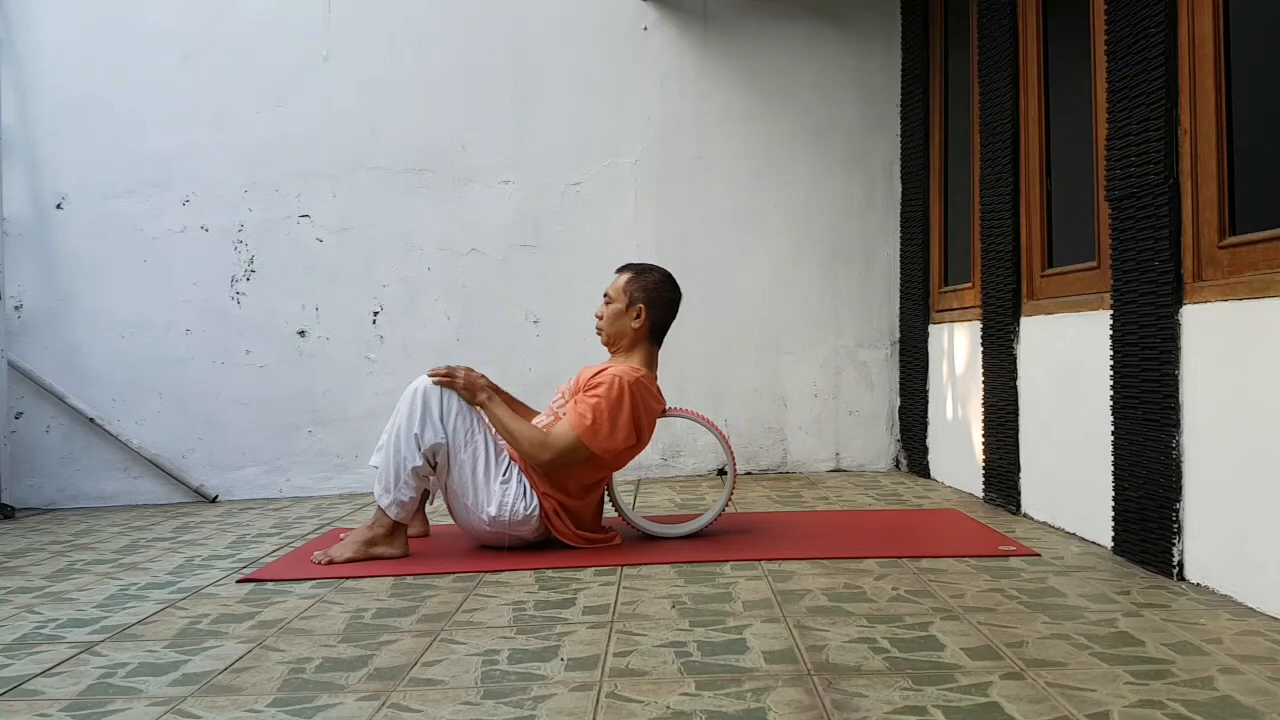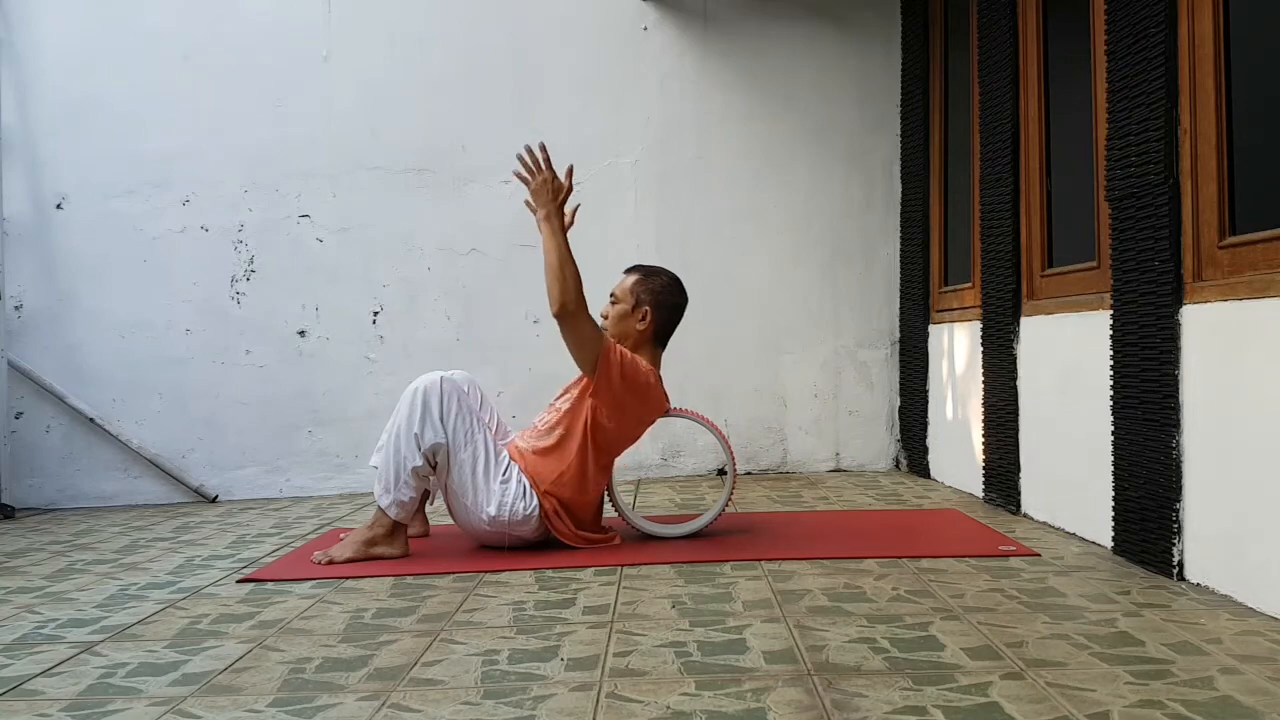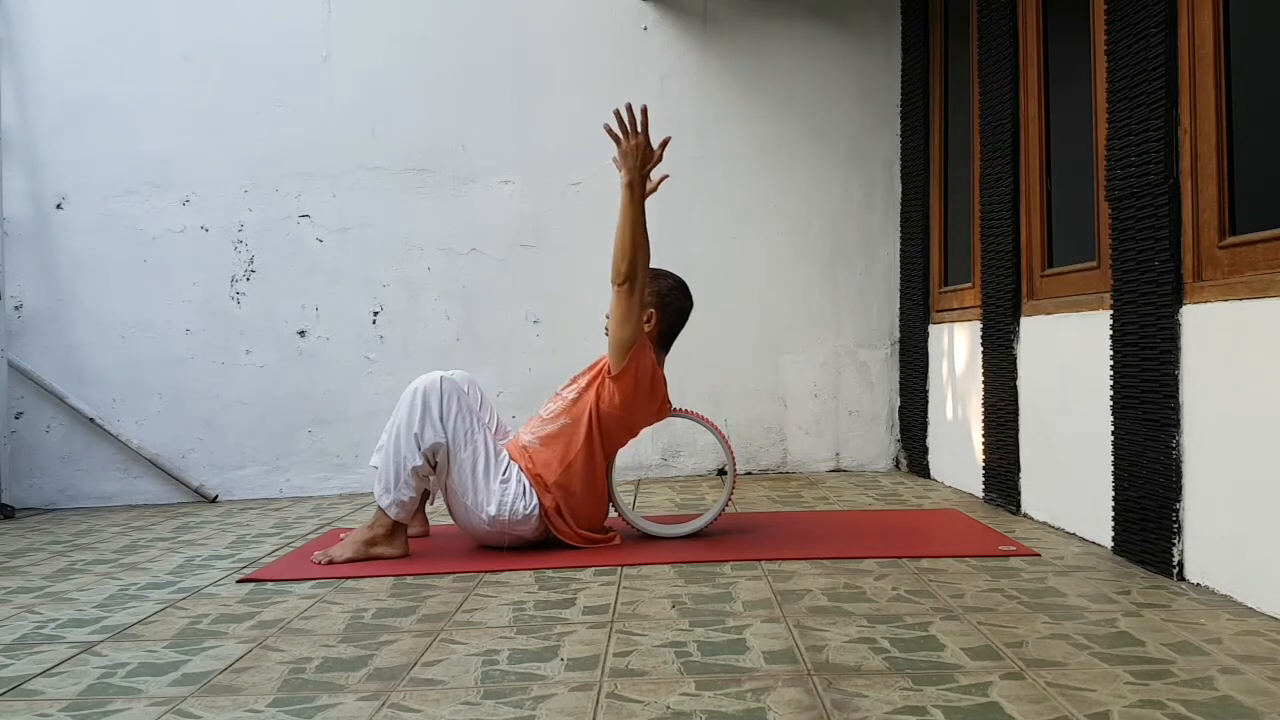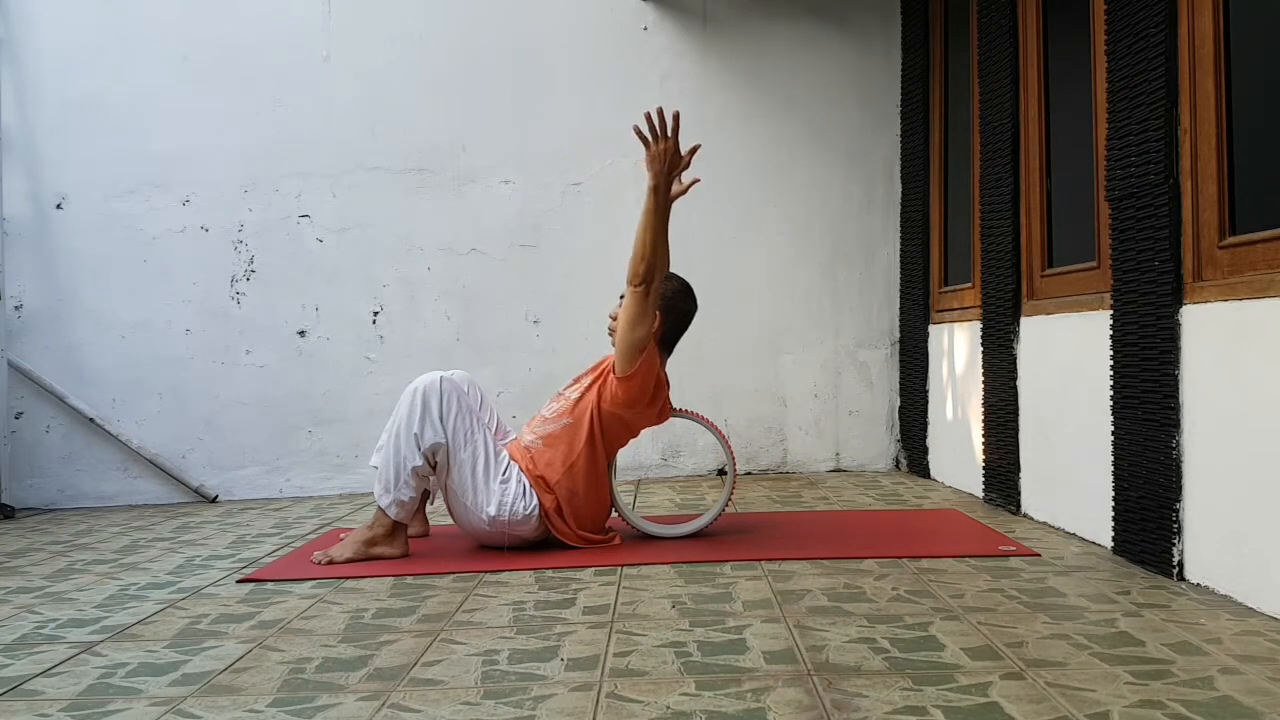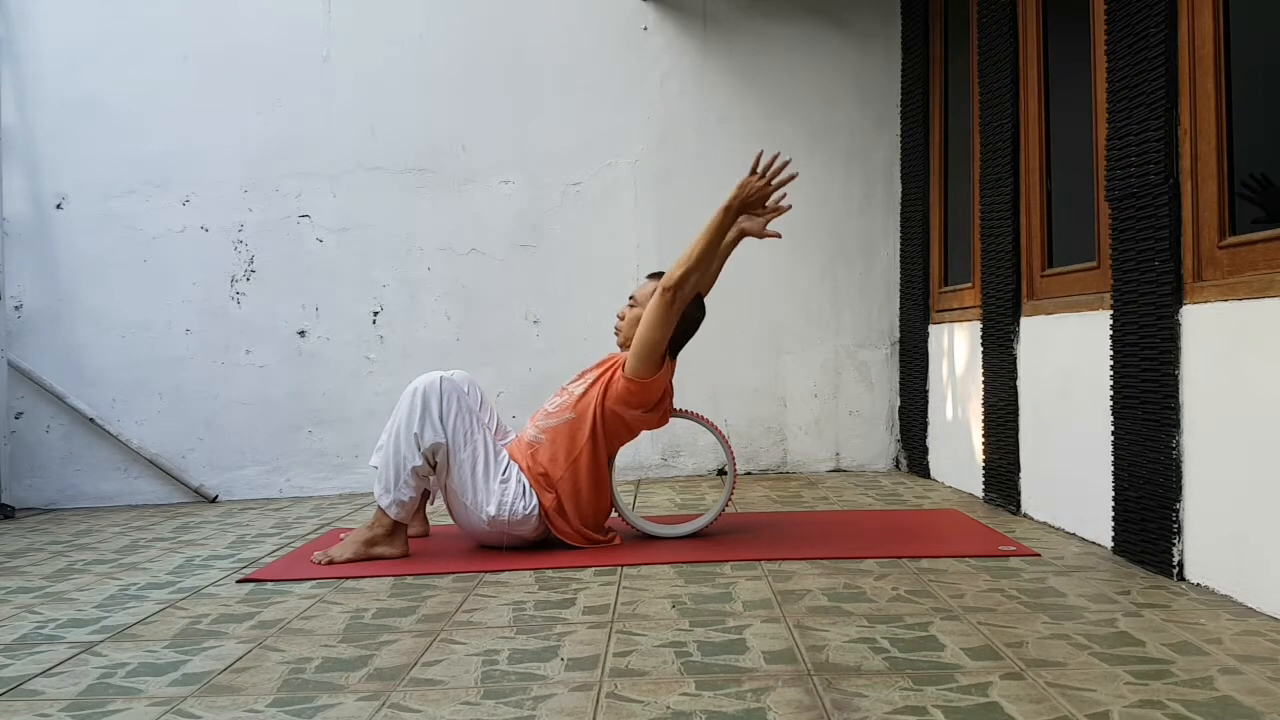
dt=1s
person 1, frame 1
left shoulder: (621, 385)
right shoulder: (625, 380)
left elbow: (545, 454)
left wrist: (485, 397)
right wrist: (487, 391)
left hip: (518, 508)
right hip: (519, 485)
left knee: (430, 393)
right knee: (450, 390)
left ankle: (385, 531)
right ankle: (412, 512)
person 1, frame 2
left shoulder: (632, 379)
right shoulder: (632, 378)
left elbow: (566, 308)
right elbow: (574, 314)
left wrist: (551, 217)
right wrist: (552, 231)
left hip: (516, 508)
right hip: (520, 485)
left knee: (434, 393)
right knee: (456, 388)
left ankle: (386, 531)
right ankle: (410, 512)
person 1, frame 3
left shoulder: (638, 375)
right shoulder: (635, 379)
left elbow: (626, 280)
right elbow: (633, 284)
left wrist: (632, 186)
right wrist: (636, 192)
left hip: (513, 506)
right hip: (518, 481)
left knee: (436, 391)
right knee: (455, 387)
left ankle: (387, 529)
right ankle: (411, 510)
person 1, frame 4
left shoulder: (640, 376)
right shoulder: (638, 377)
left elbow: (642, 282)
right elbow: (652, 285)
left wrist: (657, 190)
right wrist: (664, 199)
left hip: (516, 506)
right hip: (517, 480)
left knee: (435, 391)
right knee: (456, 386)
left ankle: (386, 530)
right ankle: (410, 511)
person 1, frame 5
left shoulder: (643, 380)
right shoulder: (631, 374)
left elbow: (675, 289)
right elbow: (686, 295)
left wrist: (733, 211)
right wrist: (736, 232)
left hip: (514, 508)
right hip: (517, 489)
left knee: (433, 392)
right knee: (455, 388)
left ankle: (388, 532)
right ankle: (412, 511)
